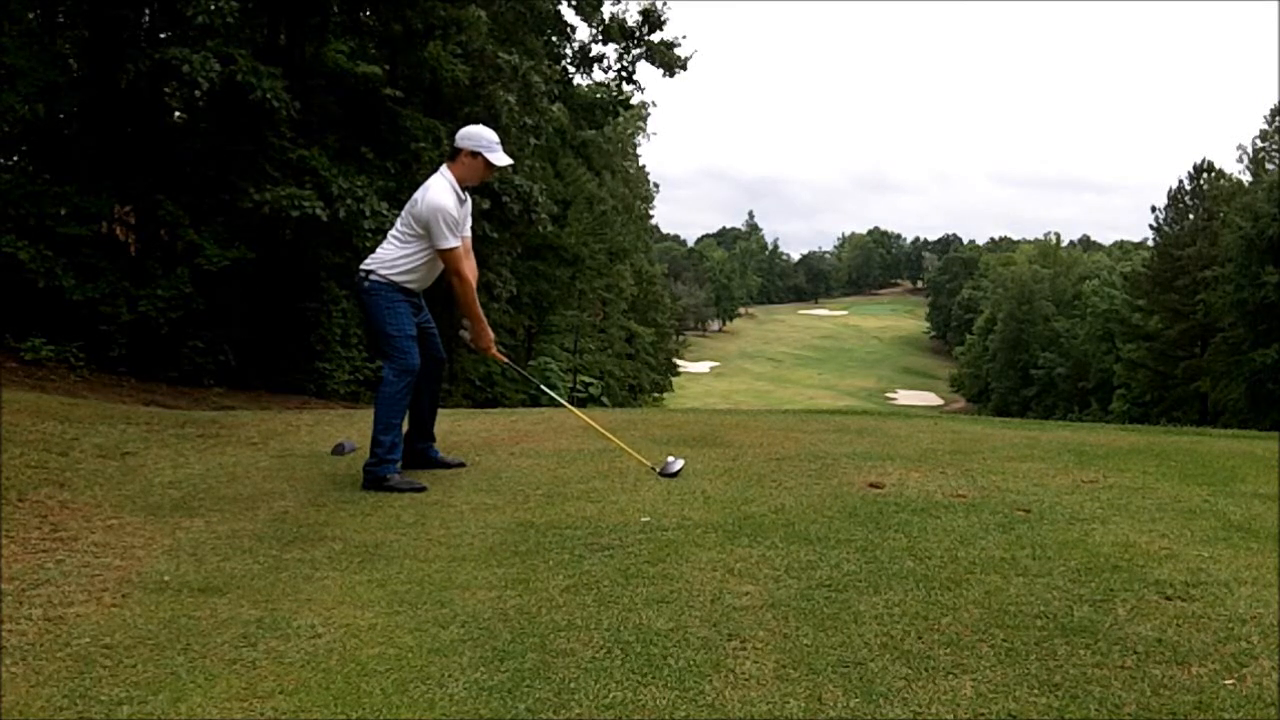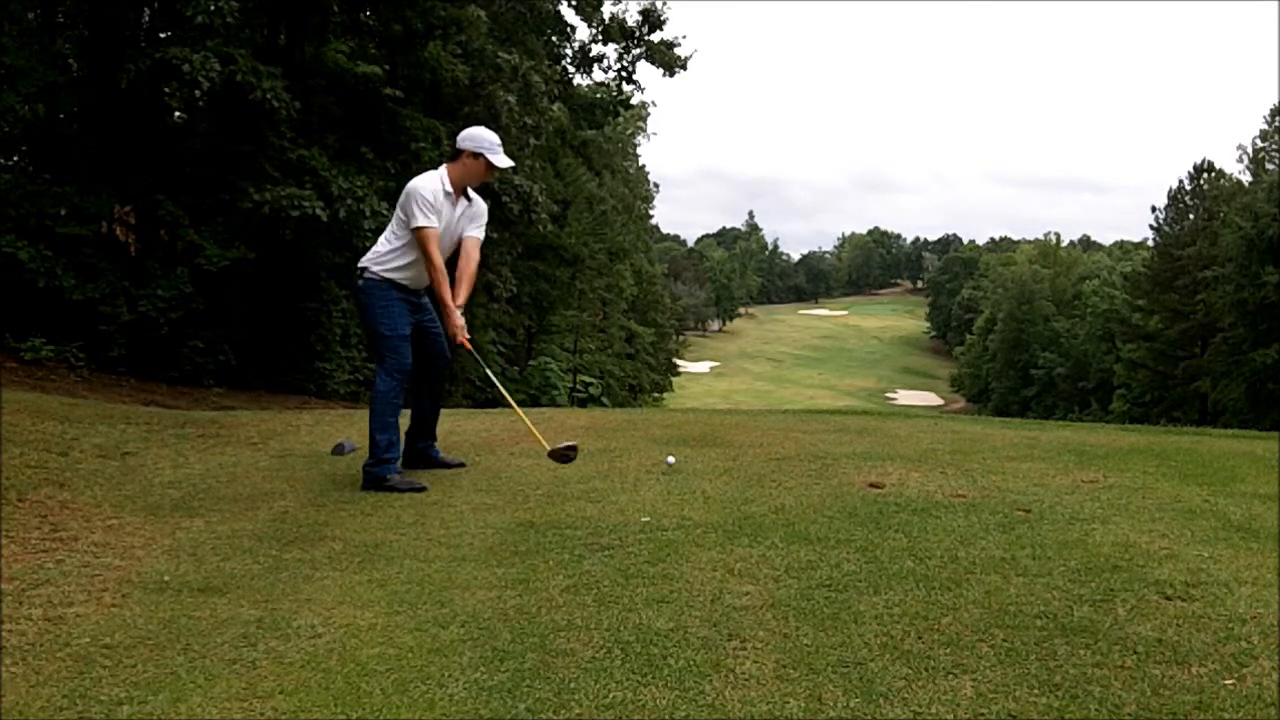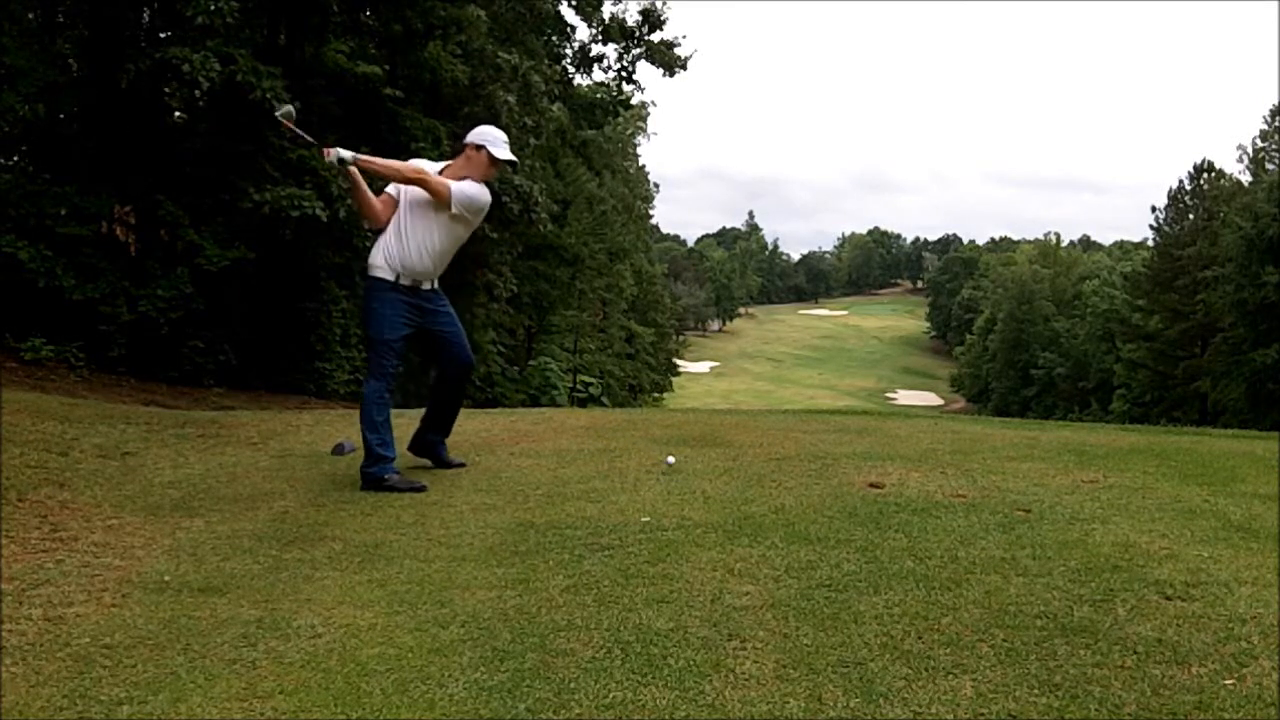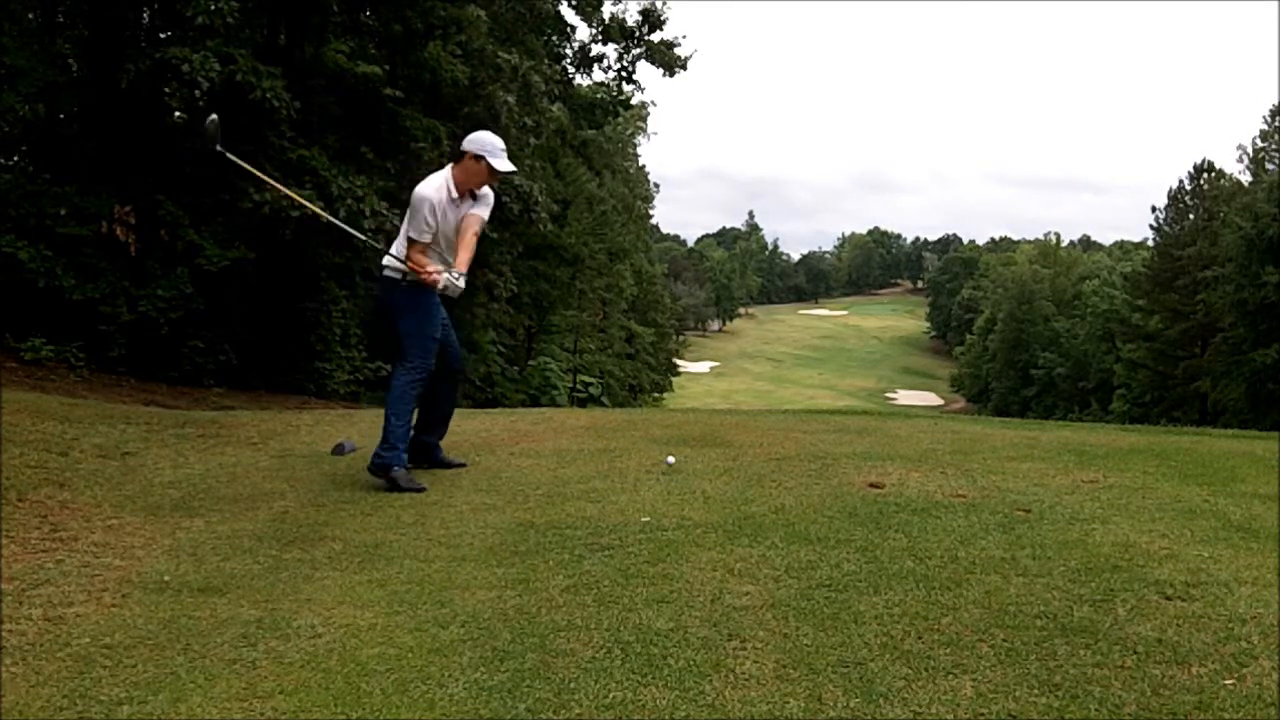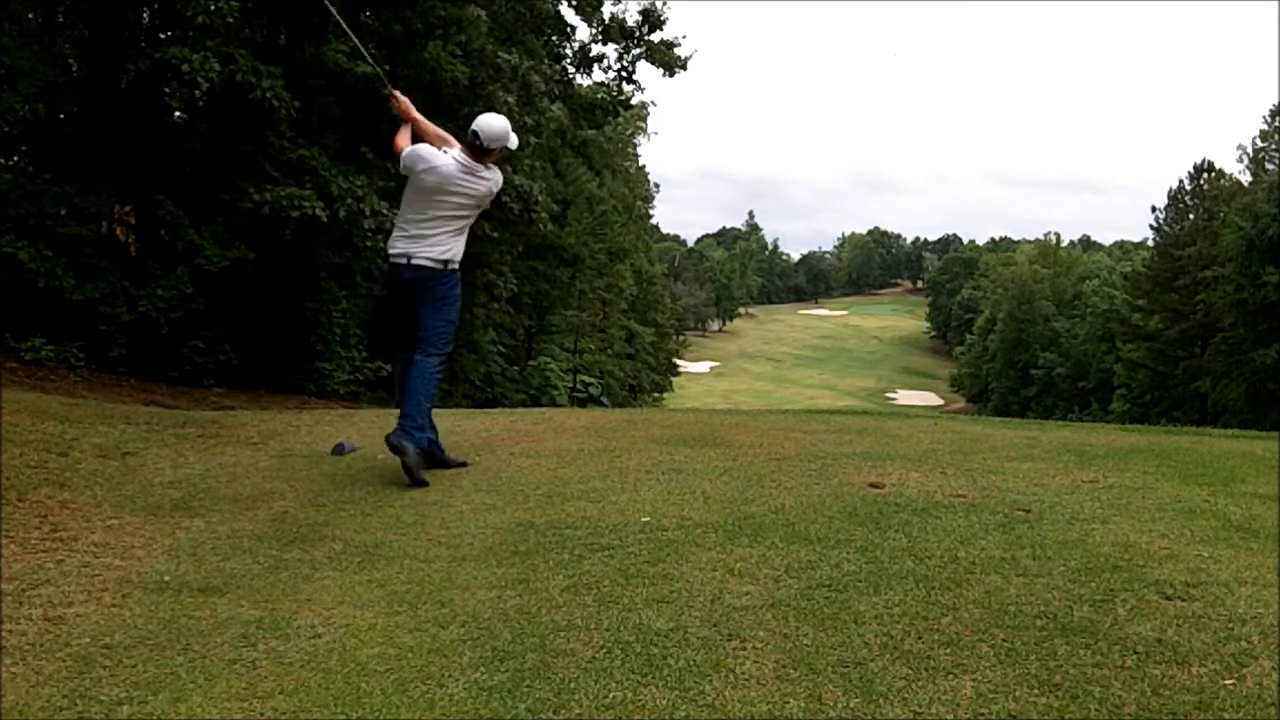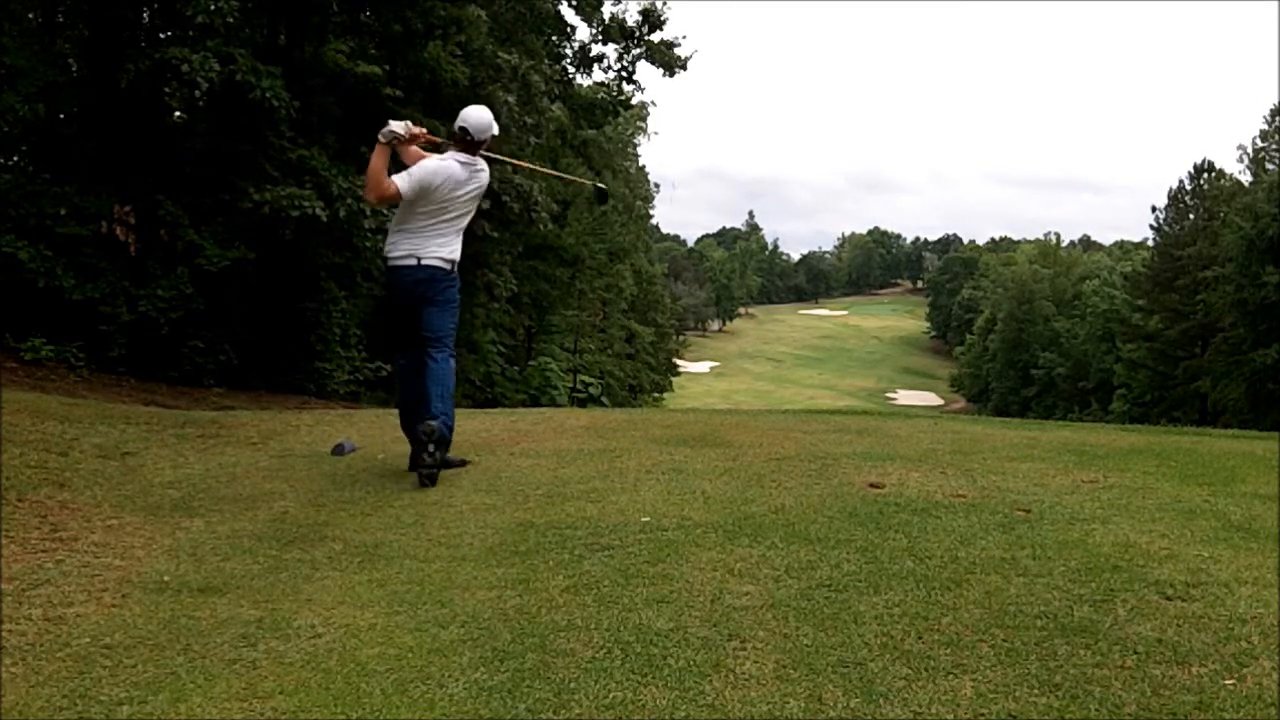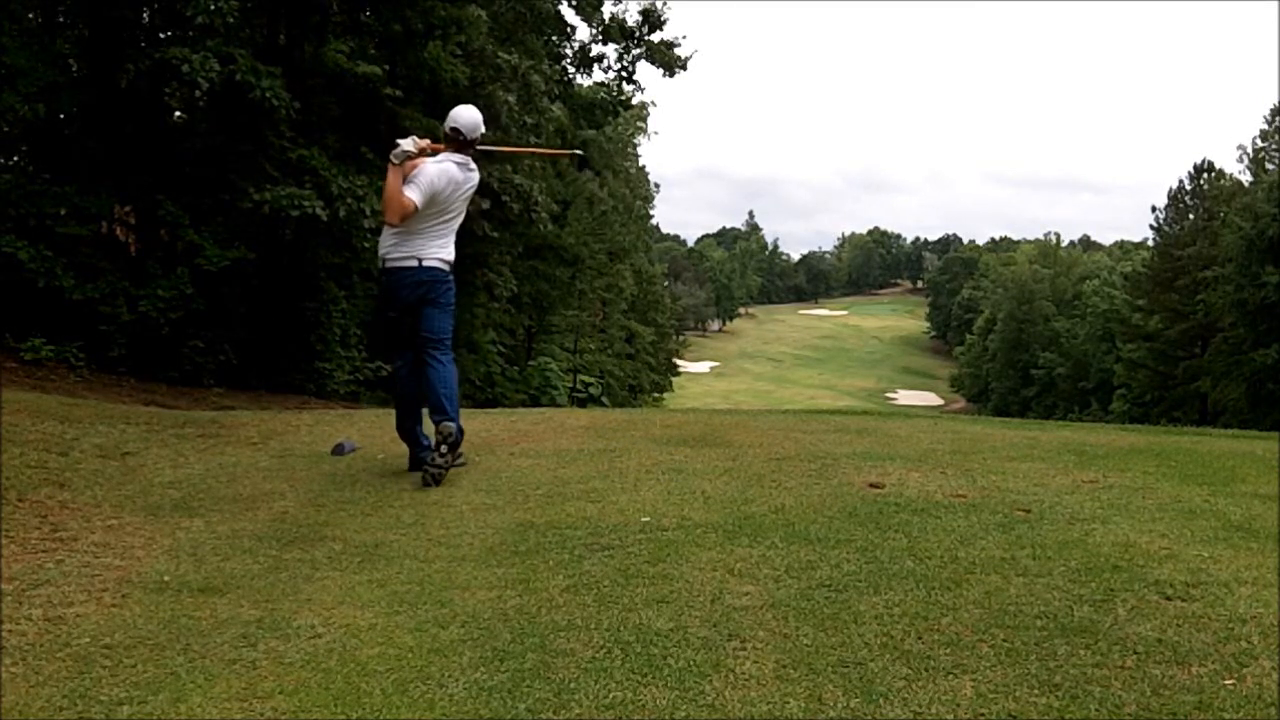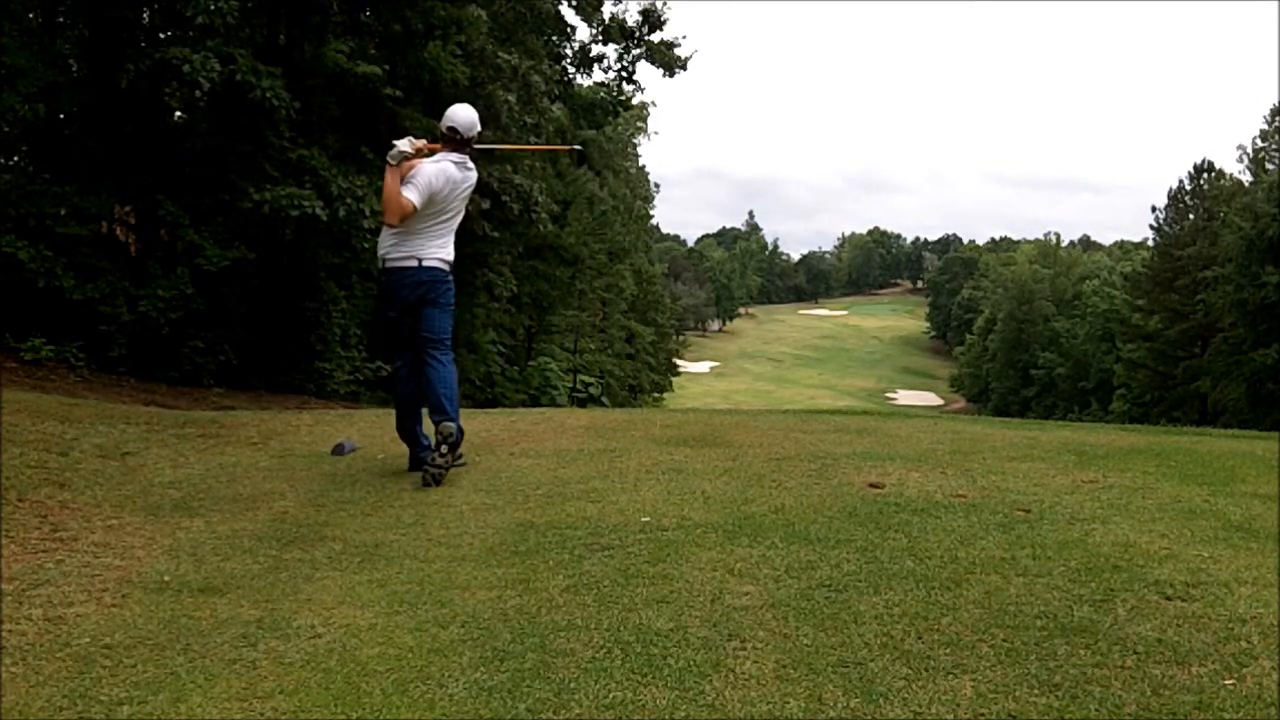
dt=0.3s
person 1, frame 1
left shoulder: (461, 198)
right shoulder: (440, 200)
left elbow: (469, 261)
right elbow: (457, 273)
left wrist: (471, 321)
right wrist: (480, 327)
left hip: (407, 291)
right hip: (383, 287)
left knee: (432, 362)
right knee: (404, 367)
left ankle: (418, 448)
right ankle: (381, 469)
person 1, frame 2
left shoulder: (476, 206)
right shoulder: (423, 188)
left elbow: (469, 260)
right elbow: (431, 256)
left wrist: (458, 308)
right wrist: (449, 311)
left hip: (413, 291)
right hip: (381, 285)
left knee: (436, 362)
right knee: (397, 366)
left ankle: (420, 448)
right ankle: (380, 469)
person 1, frame 3
left shoulder: (477, 198)
right shoulder: (414, 174)
left elbow: (417, 176)
right elbow: (379, 218)
left wrist: (358, 160)
right wrist: (354, 175)
left hip: (427, 291)
right hip: (387, 288)
left knee: (460, 363)
right knee: (382, 373)
left ankle: (429, 442)
right ankle: (377, 469)
person 1, frame 4
left shoulder: (483, 196)
right shoulder: (427, 195)
left elbow: (468, 237)
right elbow: (414, 258)
left wrist: (455, 274)
right wrist: (435, 273)
left hip: (431, 289)
right hip: (407, 284)
left knee: (448, 365)
right knee: (414, 365)
left ankle: (424, 447)
right ankle: (390, 460)
person 1, frame 5
left shoulder: (425, 160)
right shoulder: (491, 181)
left elbow: (402, 143)
left wrist: (405, 112)
right wrist: (410, 111)
left hip: (400, 268)
right hip: (438, 274)
left knee: (409, 355)
right knee: (430, 355)
left ankle: (423, 443)
right ankle: (411, 437)
person 1, frame 6
left shoulder: (432, 171)
right shoulder: (482, 174)
left elbow: (375, 195)
left wrist: (385, 142)
right wrist: (406, 142)
left hip: (400, 271)
right hip: (439, 275)
left knee: (408, 358)
right knee: (440, 353)
left ankle: (422, 446)
right ankle: (437, 427)
person 1, frame 7
left shoulder: (432, 171)
right shoulder: (470, 173)
left elbow: (393, 214)
left wrist: (396, 163)
right wrist: (411, 159)
left hip: (399, 273)
right hip: (436, 273)
left knee: (405, 359)
right knee: (438, 352)
left ankle: (418, 447)
right ankle: (446, 425)
person 1, frame 8
left shoulder: (430, 171)
right shoulder: (468, 172)
left elbow: (393, 216)
left wrist: (394, 163)
right wrist: (410, 159)
left hip: (398, 274)
right hip: (435, 274)
left knee: (405, 360)
right knee: (438, 353)
left ankle: (418, 448)
right ankle: (447, 426)
